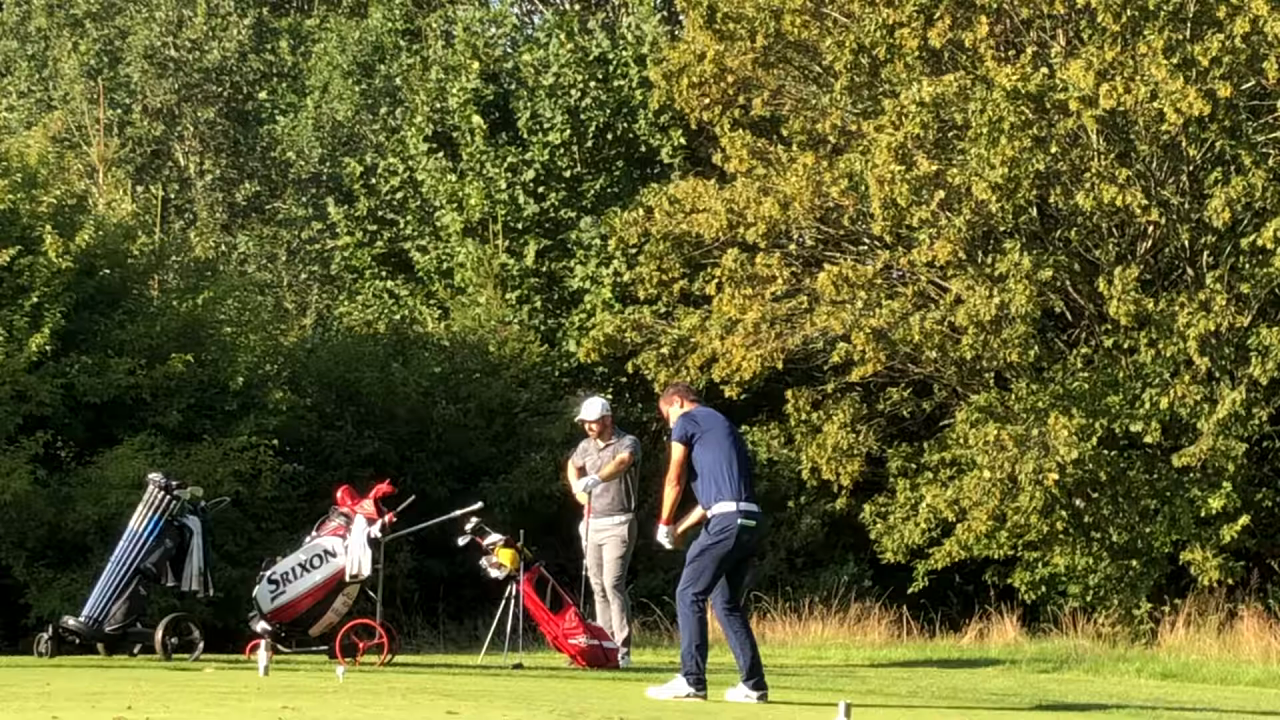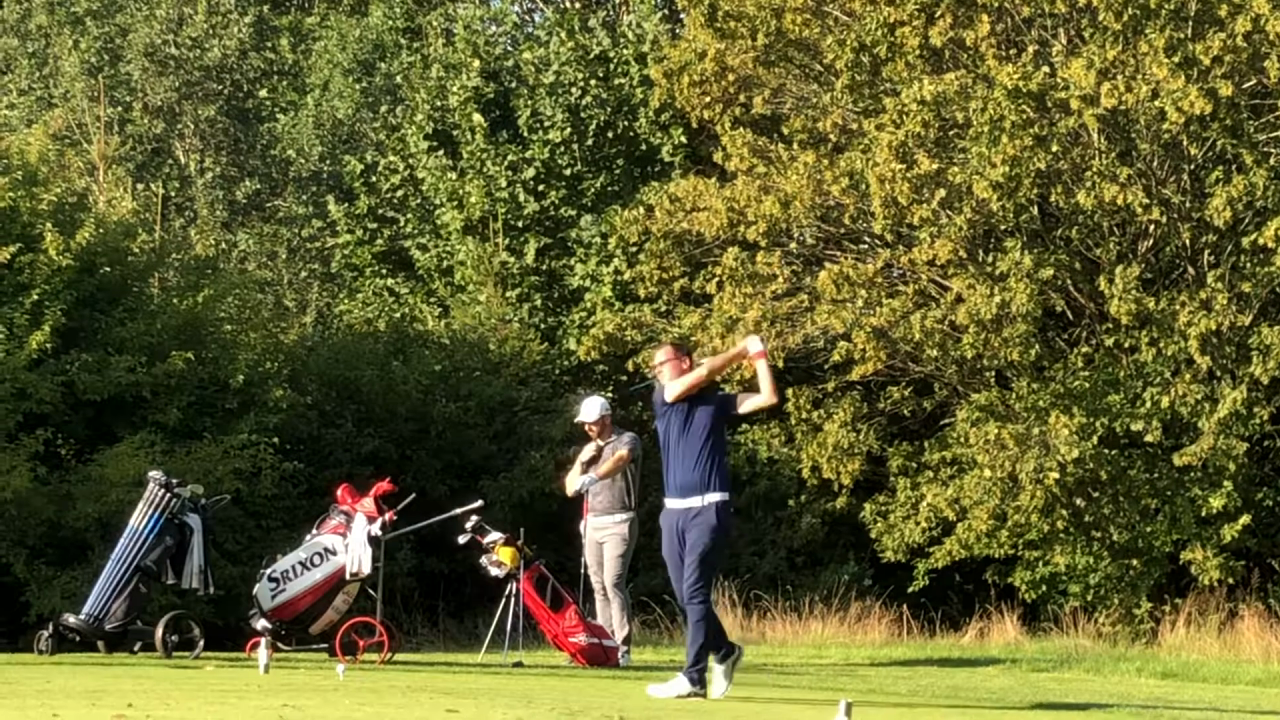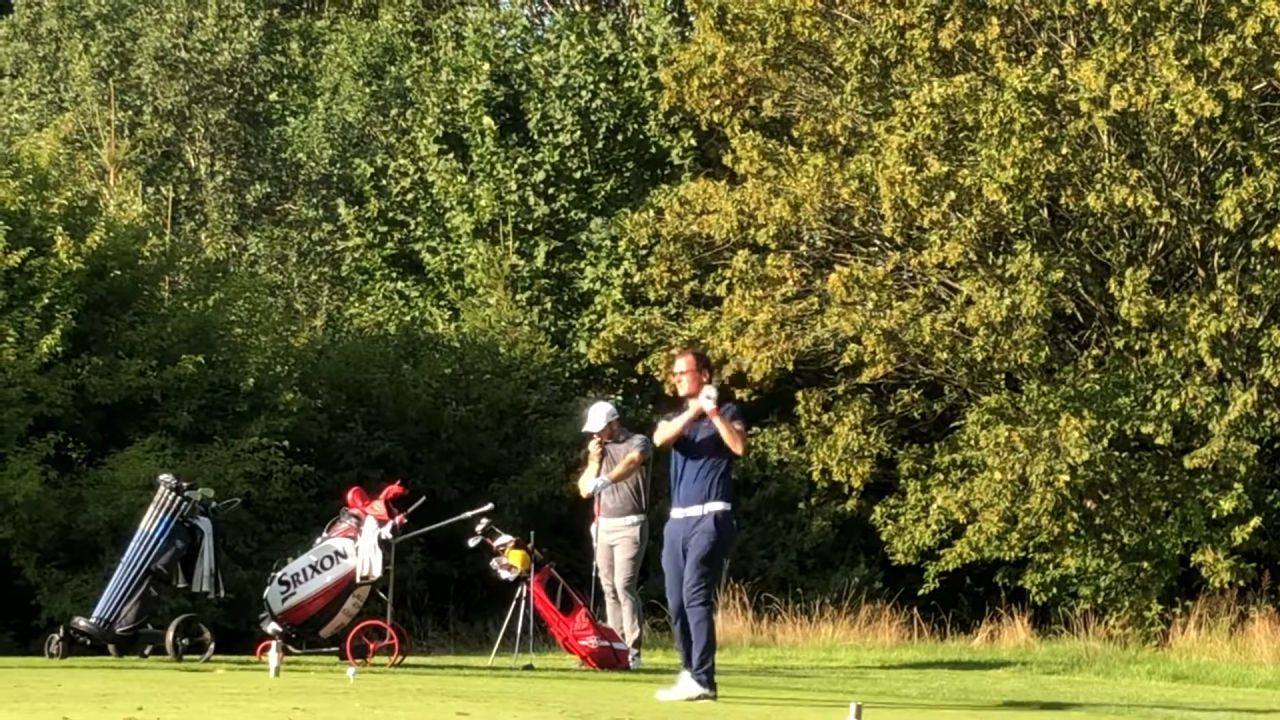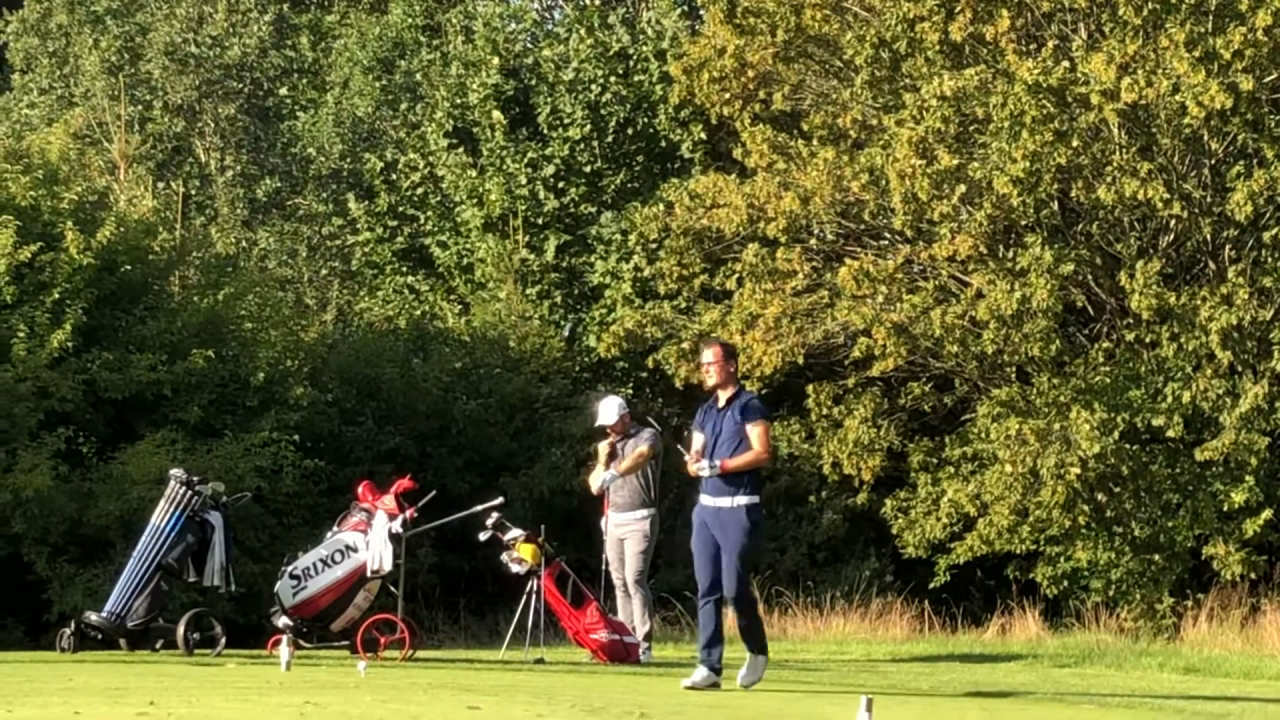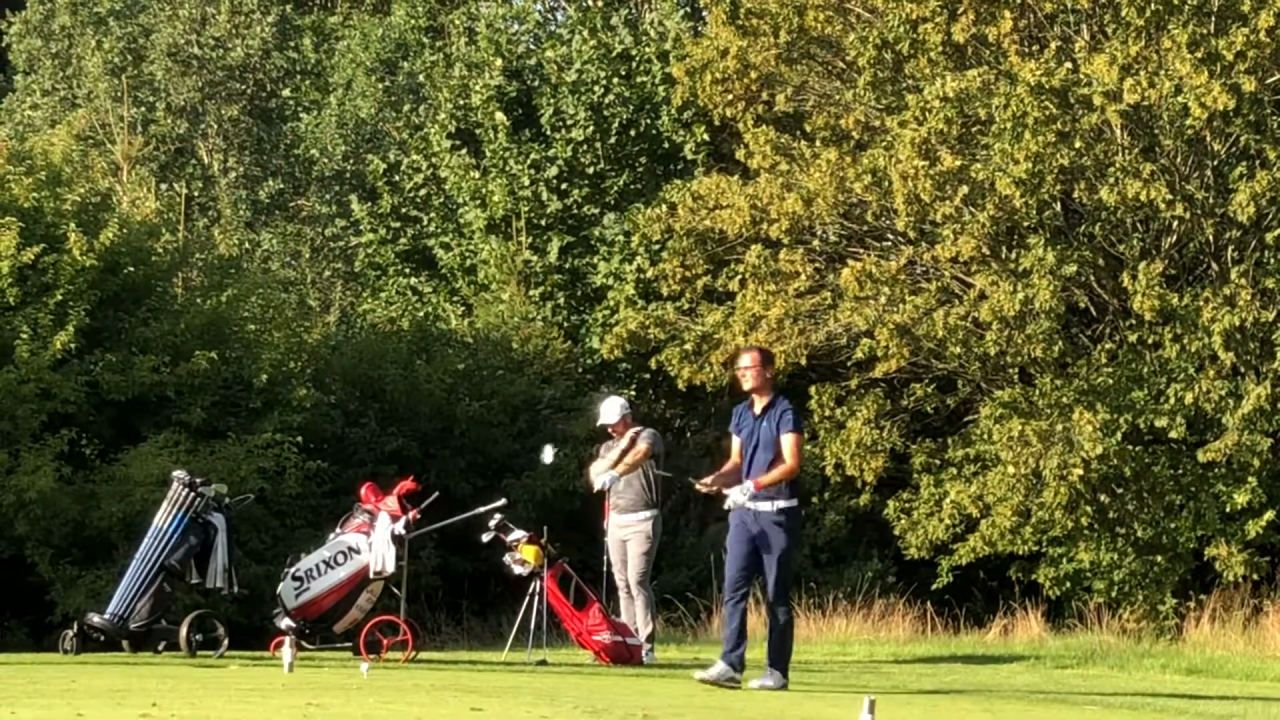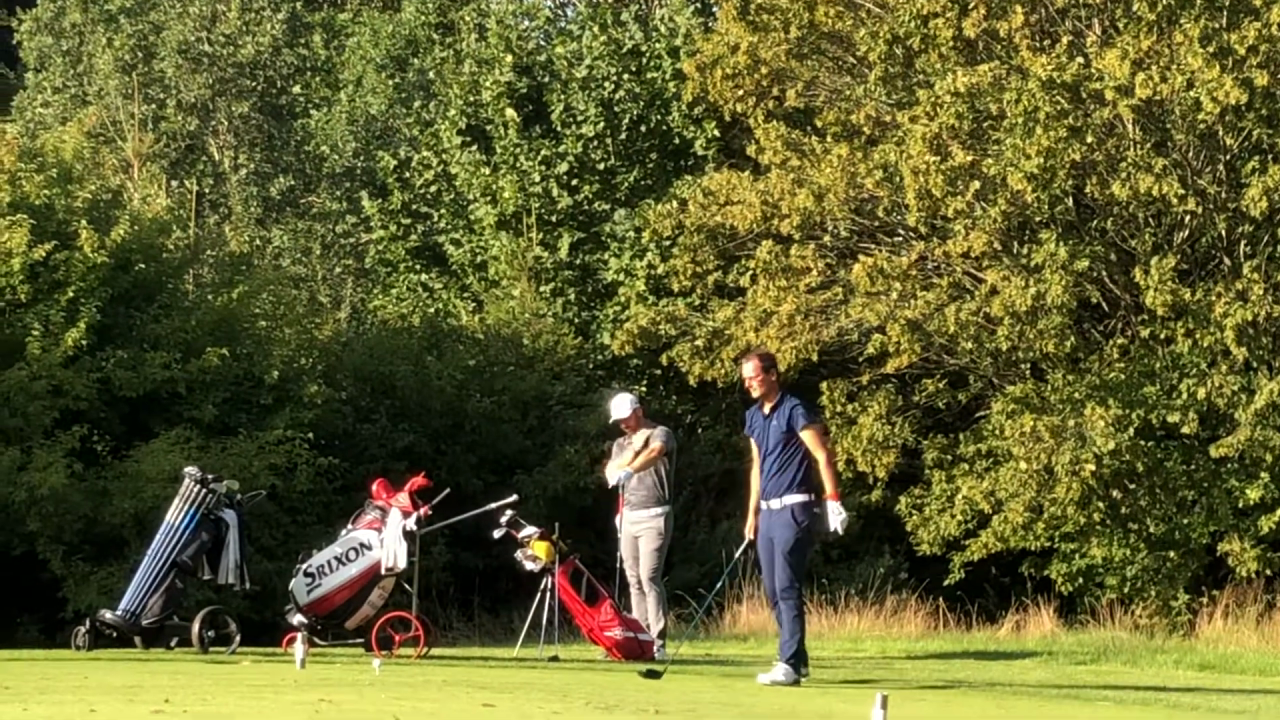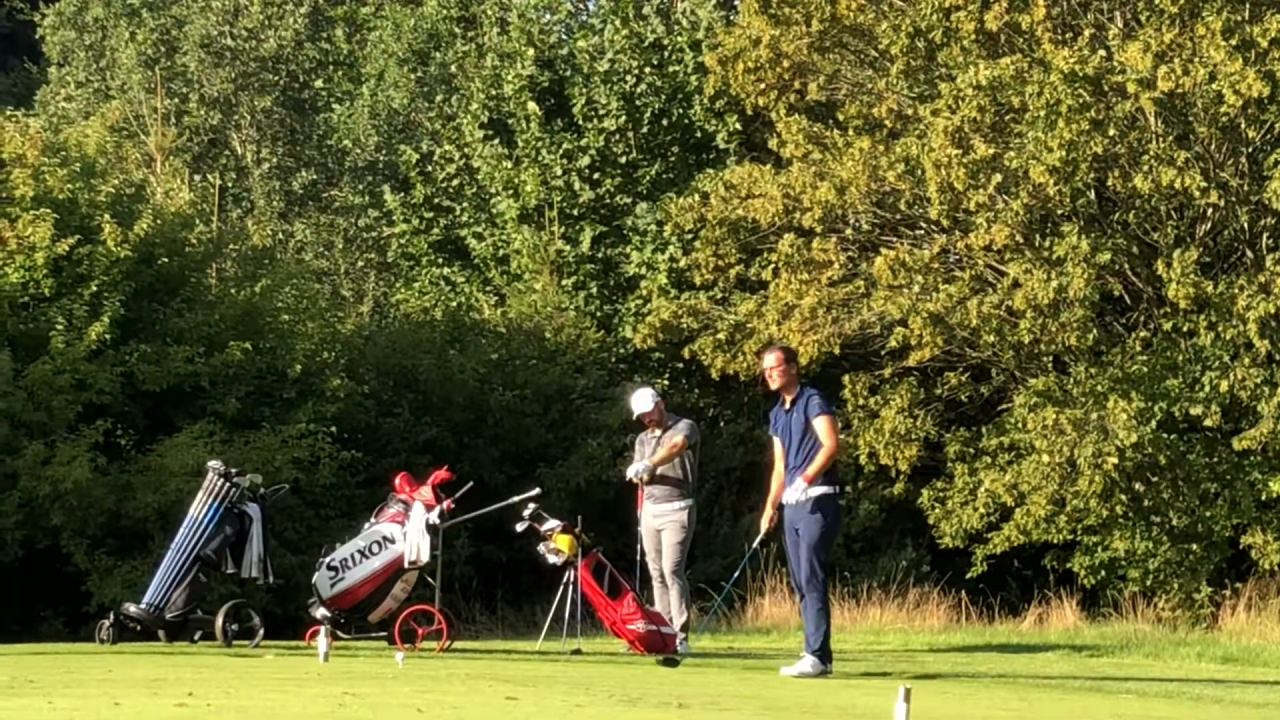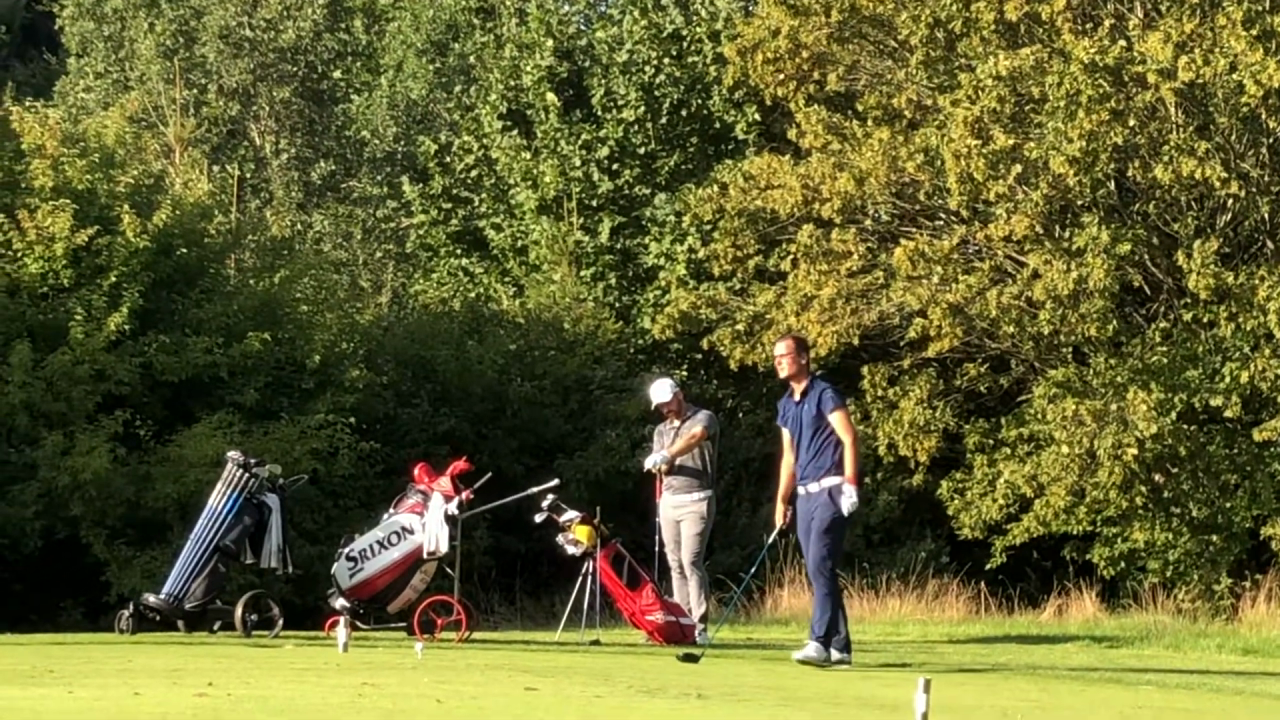
dt=0.5s
person 1, frame 1
left shoulder: (687, 419)
right shoulder: (719, 428)
left elbow: (674, 481)
left wrist: (664, 523)
right wrist: (682, 527)
left hip: (727, 519)
right hip: (746, 520)
left knee: (690, 594)
right knee: (728, 602)
left ankle: (692, 680)
right ankle: (754, 683)
person 1, frame 2
left shoulder: (719, 402)
right shoulder: (663, 398)
left elbow: (769, 397)
right elbow: (700, 376)
left wrist: (757, 355)
right wrist: (739, 350)
left hip: (710, 509)
right hip: (674, 511)
left knee: (696, 591)
right knee: (684, 593)
left ankle: (693, 677)
right ankle: (723, 651)
person 1, frame 3
left shoulder: (727, 412)
right shoulder: (674, 417)
left elbow: (740, 447)
right elbow: (660, 438)
left wrist: (714, 411)
right wrist: (694, 410)
left hip: (712, 518)
right hip: (678, 520)
left knee: (697, 595)
right knee: (677, 602)
left ankle: (701, 679)
right ankle: (691, 670)
person 1, frame 4
left shoulder: (749, 404)
right shoulder: (704, 411)
left elbow: (762, 454)
right elbow: (692, 469)
left wrist: (719, 466)
right wrist: (694, 462)
left hip: (740, 510)
right hip: (706, 508)
left knee: (734, 587)
right knee: (707, 589)
left ankle: (757, 652)
right ankle: (710, 666)
person 1, frame 5
left shoulder: (785, 412)
right shoulder: (740, 413)
left elbow: (791, 464)
left wrist: (751, 487)
right wrist: (717, 479)
left hip: (778, 513)
right hip: (745, 512)
left knee: (777, 594)
right knee: (734, 586)
left ankle: (777, 670)
right ankle: (731, 664)
person 1, frame 6
left shoulder: (794, 410)
right shoulder: (752, 416)
left elbow: (823, 456)
left wrist: (832, 499)
right wrist: (752, 512)
left hip: (793, 509)
right hip: (768, 511)
left knee: (787, 588)
right knee: (773, 591)
left ankle: (789, 664)
right ankle: (796, 658)
person 1, frame 7
left shoulder: (813, 400)
right shoulder: (777, 414)
left elbow: (831, 444)
left wrist: (805, 480)
right wrist: (770, 506)
left hip: (817, 500)
right hip: (794, 505)
left knee: (812, 580)
right knee: (801, 583)
left ankle: (816, 657)
right ankle: (818, 656)
person 1, frame 8
left shoulder: (824, 393)
right shoulder: (784, 405)
left elbow: (849, 439)
left wrist: (850, 484)
right wrist: (781, 500)
left hip: (830, 492)
right hip: (805, 496)
left knee: (819, 565)
right knee: (819, 570)
left ankle: (820, 642)
right ankle: (839, 646)
person 2, frame 1
left shoulder: (627, 443)
right shoulder: (585, 446)
left elbow: (620, 463)
right elbow: (573, 465)
left wrist: (594, 479)
right wrist: (577, 489)
left hip: (618, 525)
right hip: (592, 525)
left knee: (613, 585)
right knee: (598, 588)
left ankle: (622, 651)
person 2, frame 2
left shoulder: (627, 440)
right shoulder: (589, 449)
left elbow: (618, 461)
right elbow: (570, 490)
left wrist: (593, 477)
right wrist: (581, 461)
left hip: (619, 523)
right hip: (593, 524)
left knee: (614, 583)
right knee: (599, 586)
left ankle: (623, 649)
person 2, frame 3
left shoulder: (638, 442)
right shoulder: (598, 449)
left elbow: (631, 463)
right elbow: (584, 490)
left wrist: (605, 481)
right wrist: (594, 460)
left hip: (629, 526)
right hip: (603, 526)
left knee: (624, 586)
right knee: (609, 589)
left ankle: (633, 652)
person 2, frame 4
left shoulder: (647, 436)
right shoulder: (608, 446)
left elbow: (640, 457)
right elbow: (595, 488)
left wrist: (614, 474)
right wrist: (602, 461)
left hip: (640, 520)
right hip: (613, 521)
left knee: (635, 580)
right knee: (620, 583)
left ankle: (644, 646)
person 2, frame 5
left shoulder: (649, 436)
right shoulder: (609, 446)
left elbow: (638, 455)
right elbow: (594, 473)
left wrist: (614, 474)
right wrist: (622, 445)
left hip: (643, 521)
right hip: (616, 522)
left knee: (638, 581)
right knee: (623, 584)
left ankle: (647, 647)
person 2, frame 6
left shoulder: (661, 434)
right shoulder: (621, 443)
left elbow: (653, 453)
right elbow: (610, 474)
left wrist: (628, 471)
right wrist: (633, 448)
left hip: (654, 517)
right hip: (627, 517)
left knee: (649, 577)
right knee: (634, 580)
left ankle: (658, 643)
person 2, frame 7
left shoulder: (684, 426)
right shoulder: (642, 439)
left elbow: (675, 447)
right elbow: (638, 476)
left wrist: (648, 464)
right wrist: (643, 474)
left hip: (677, 510)
right hip: (650, 510)
left knee: (672, 570)
right knee: (657, 573)
left ankle: (681, 636)
person 2, frame 8
left shoulder: (703, 418)
right shoulder: (661, 430)
left elbow: (695, 437)
right elbow: (660, 468)
left wrist: (666, 454)
right wrist: (661, 463)
left hip: (696, 501)
right hip: (668, 501)
left knee: (691, 561)
right knee: (676, 564)
left ankle: (700, 627)
